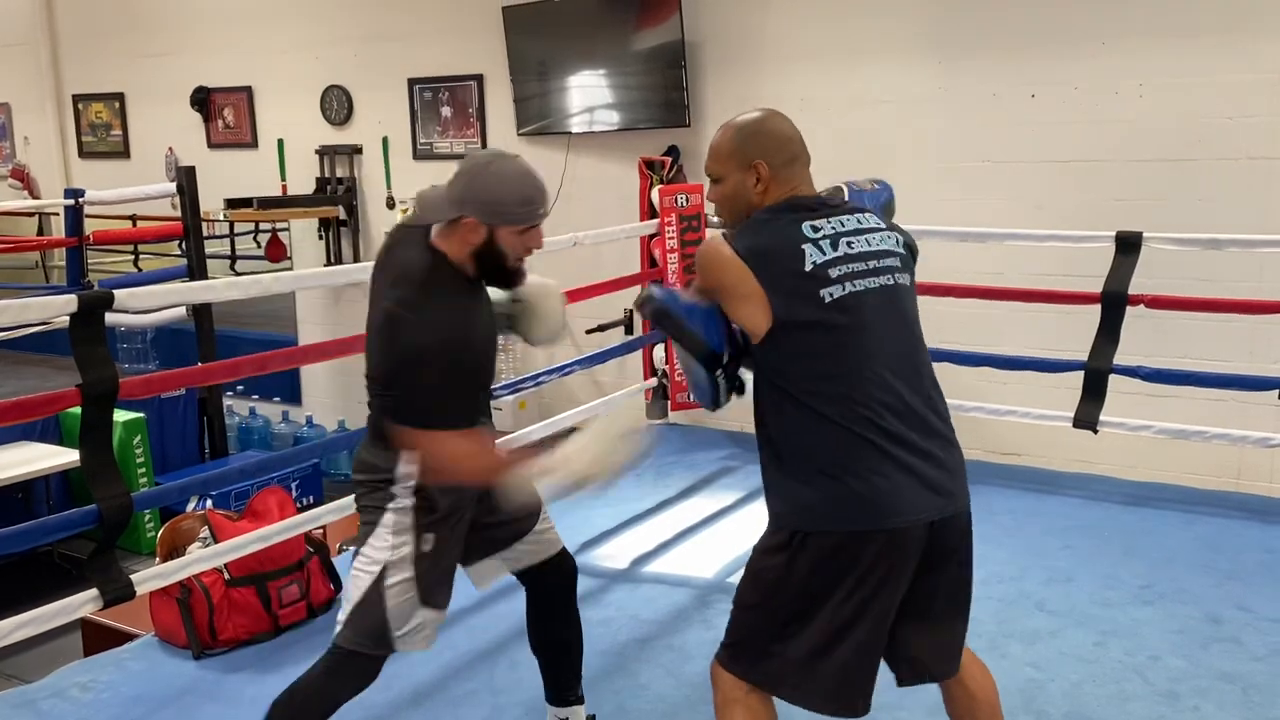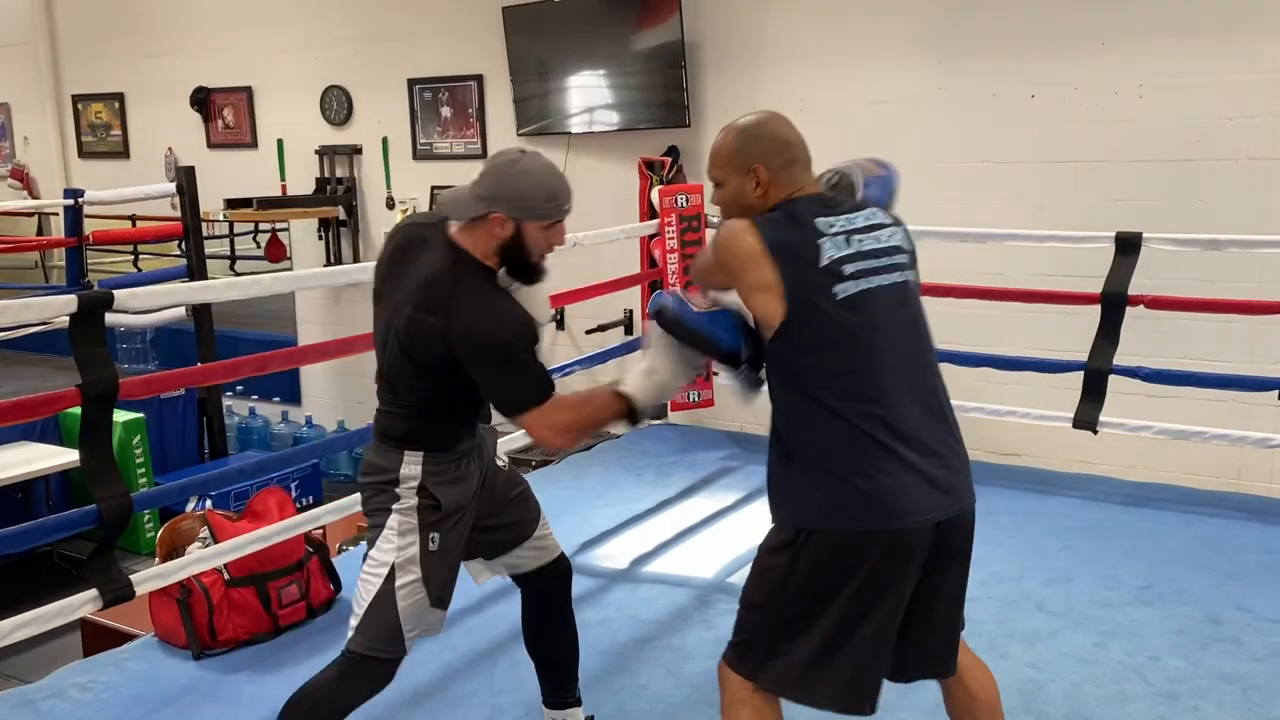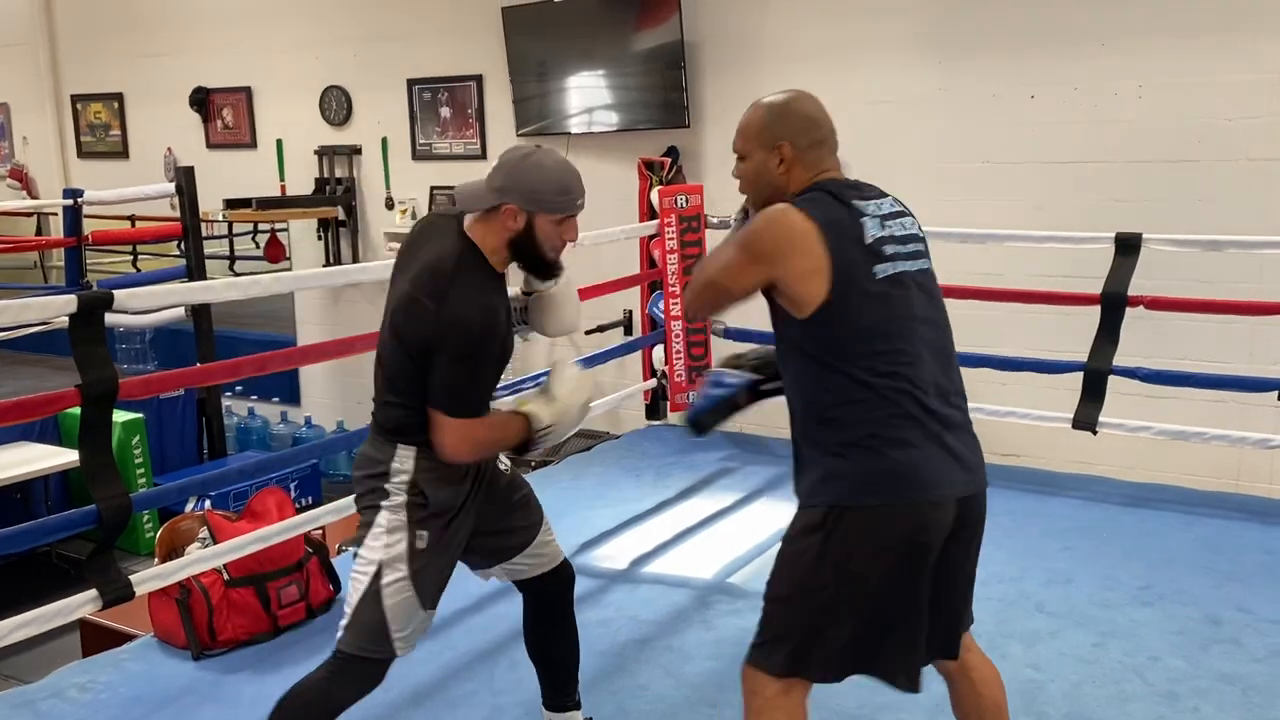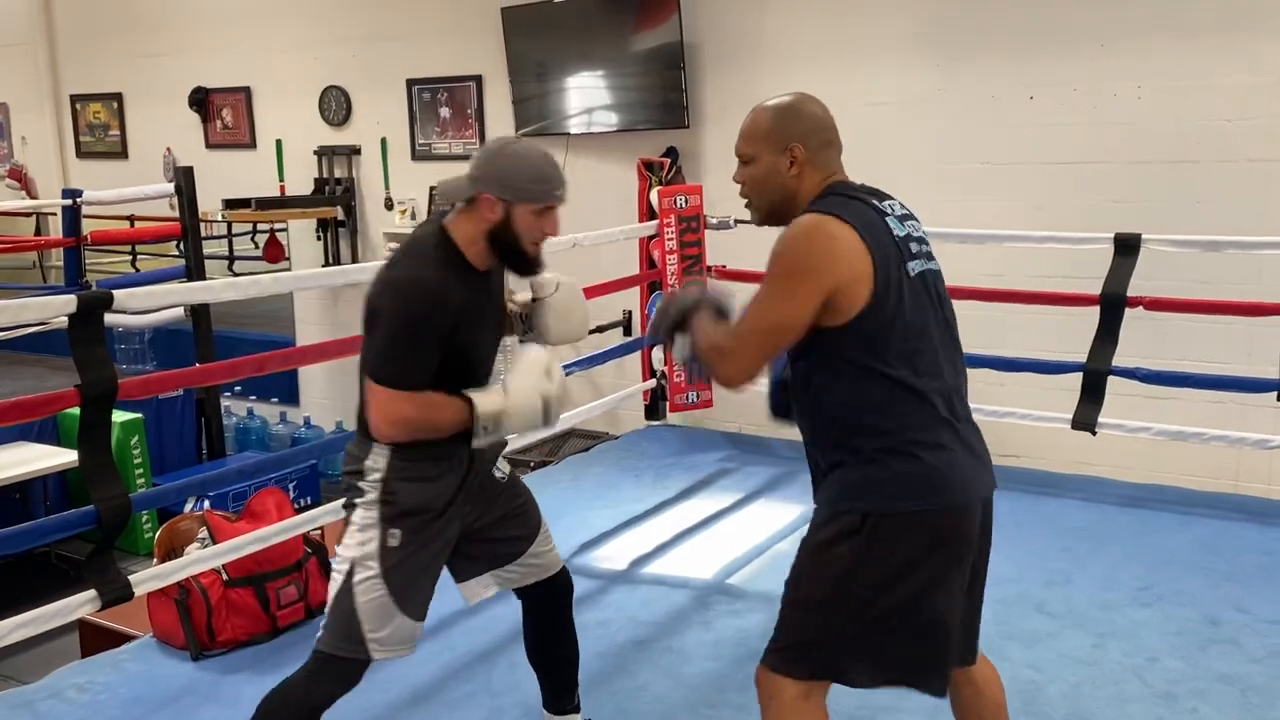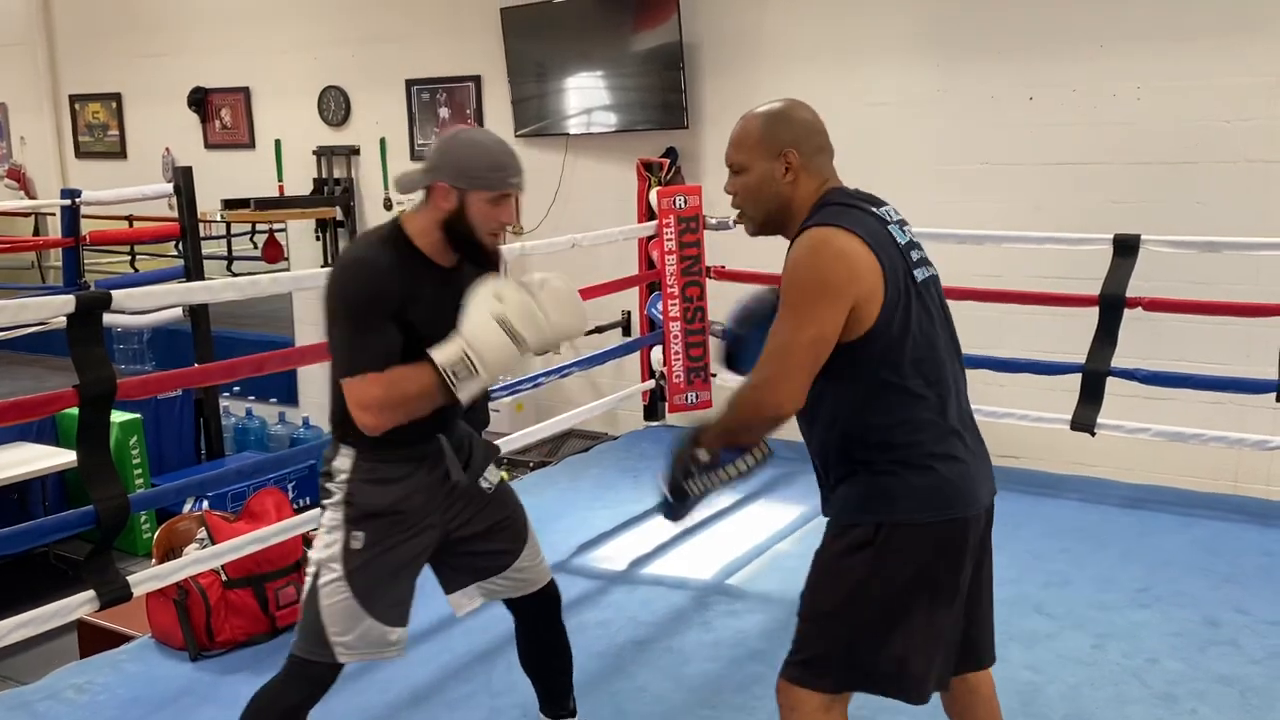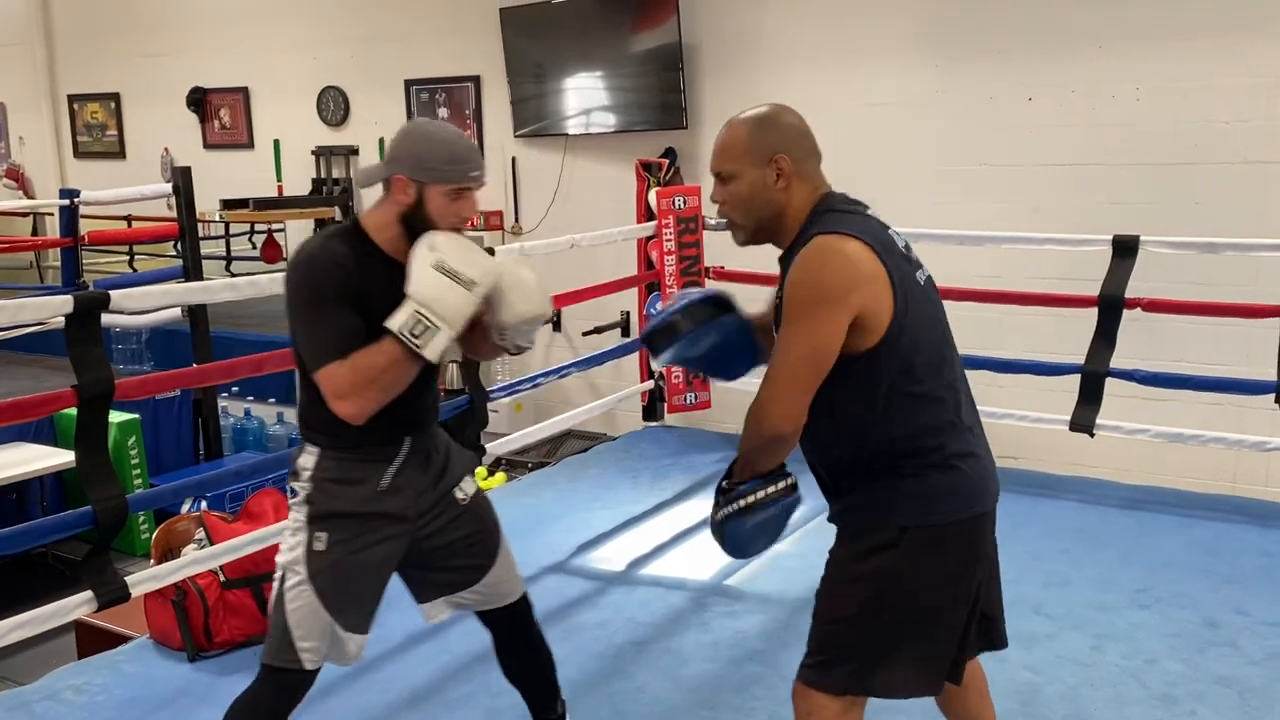
dt=0.1s
person 1, frame 1
left shoulder: (734, 254)
right shoulder: (885, 232)
left elbow: (693, 305)
left hip: (840, 512)
right hip: (938, 489)
right knee: (946, 651)
person 1, frame 2
left shoulder: (746, 246)
right shoulder: (882, 227)
left elbow: (702, 272)
left hip: (845, 510)
right hip: (943, 489)
right knee: (943, 648)
person 1, frame 3
left shoulder: (785, 227)
right shoulder: (893, 215)
left elbow: (698, 299)
left wrist: (747, 239)
right wrist: (768, 367)
left hip: (869, 491)
right hip: (955, 473)
right knee: (951, 641)
person 1, frame 4
left shoulder: (815, 235)
right shoulder: (884, 215)
left elbow: (734, 362)
left wrist: (692, 322)
left hip: (890, 494)
right hip: (956, 478)
right knee: (954, 650)
person 1, frame 5
left shoulder: (824, 249)
right shoulder: (874, 220)
left elbow: (776, 396)
left wrist: (707, 442)
right wrist: (782, 326)
left hip: (898, 504)
right hip: (956, 485)
right knee: (956, 656)
person 1, frame 6
left shoulder: (830, 257)
right shoulder: (817, 230)
left elbow: (779, 421)
right elbow: (780, 341)
left wrist: (745, 477)
right wrist: (715, 328)
left hip: (913, 506)
right hip: (947, 491)
right knee: (942, 656)
person 2, frame 1
left shoulder: (414, 238)
right shoulder: (442, 321)
right elbow: (450, 457)
left wrist: (528, 301)
right wrist: (561, 466)
left hip: (451, 450)
right hip: (412, 481)
left knee: (555, 573)
right knee: (356, 660)
person 2, frame 2
left shoulder: (417, 231)
right shoulder: (480, 316)
right elbow: (553, 427)
right wrist: (644, 387)
left hip: (458, 458)
right hip: (421, 479)
left knee: (548, 574)
right knee: (372, 663)
person 2, frame 3
left shoulder: (441, 232)
right shoulder: (465, 308)
right elbow: (458, 443)
left wrist: (528, 307)
right wrist: (545, 417)
left hip: (447, 462)
right hip: (417, 476)
left knee: (553, 579)
right knee: (361, 663)
person 2, frame 4
left shoulder: (487, 253)
right shoulder: (421, 281)
right elbow: (387, 418)
left wrist: (536, 322)
right wrist: (494, 409)
left hip: (466, 456)
right hip: (402, 479)
left knee: (549, 588)
right knee: (340, 663)
person 2, frame 5
left shoulder: (468, 252)
right shoulder: (369, 270)
left elbow: (488, 334)
right elbow: (372, 408)
left wrist: (529, 325)
right wrist: (470, 354)
left hip: (455, 459)
right hip: (378, 482)
left knee: (538, 597)
right knee: (313, 667)
person 2, frame 6
left shoulder: (433, 247)
right shoulder: (325, 263)
left elbow: (479, 339)
right elbow: (351, 400)
left wrist: (513, 322)
right wrist: (426, 313)
left hip: (431, 462)
right hip: (344, 484)
left knee: (508, 609)
